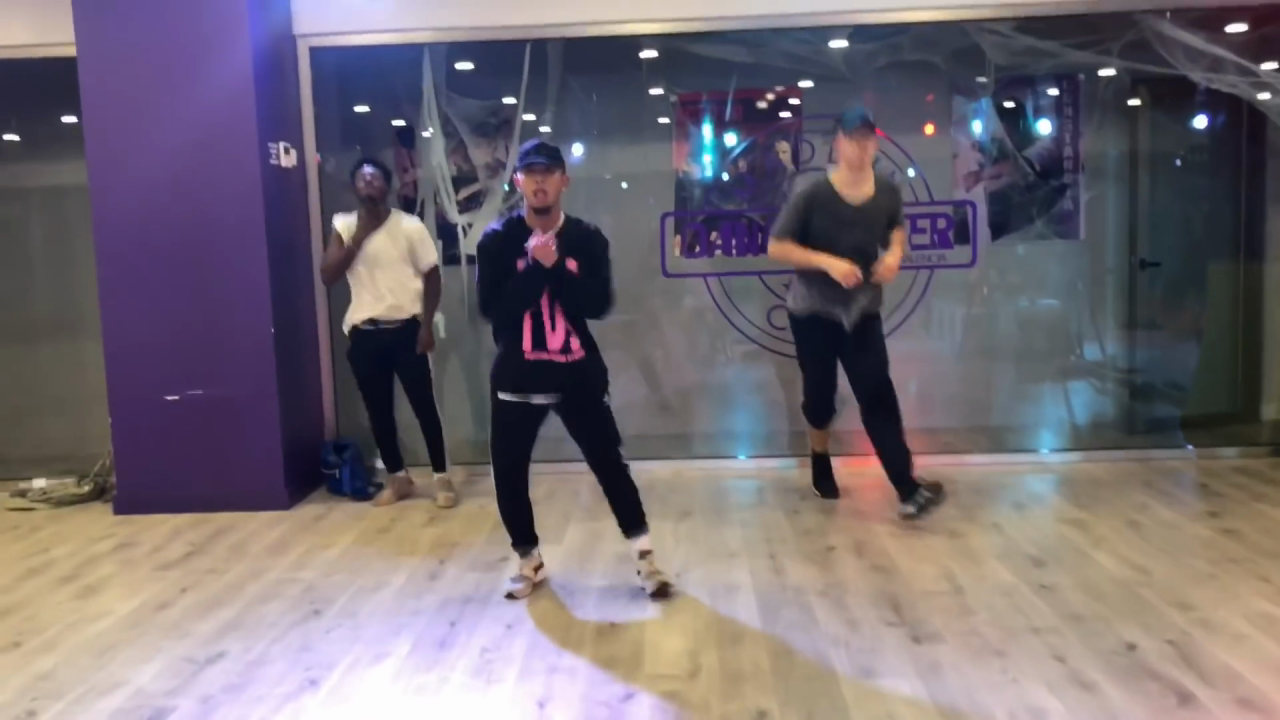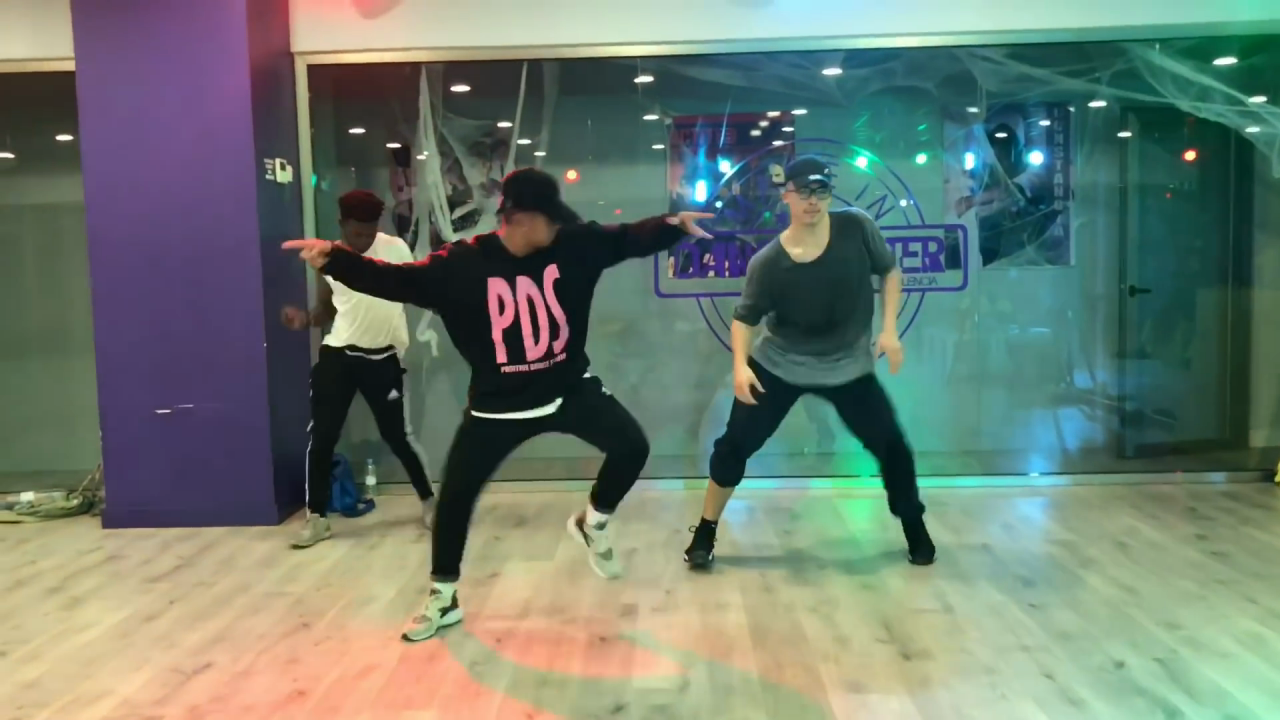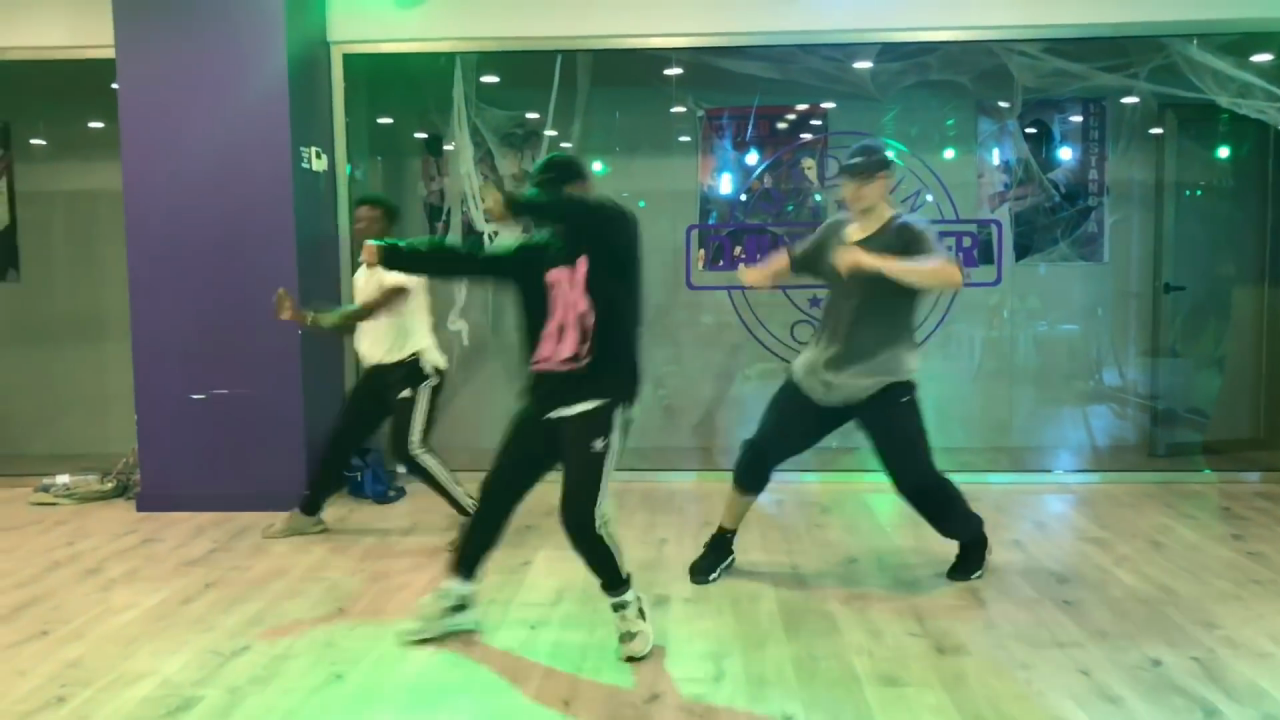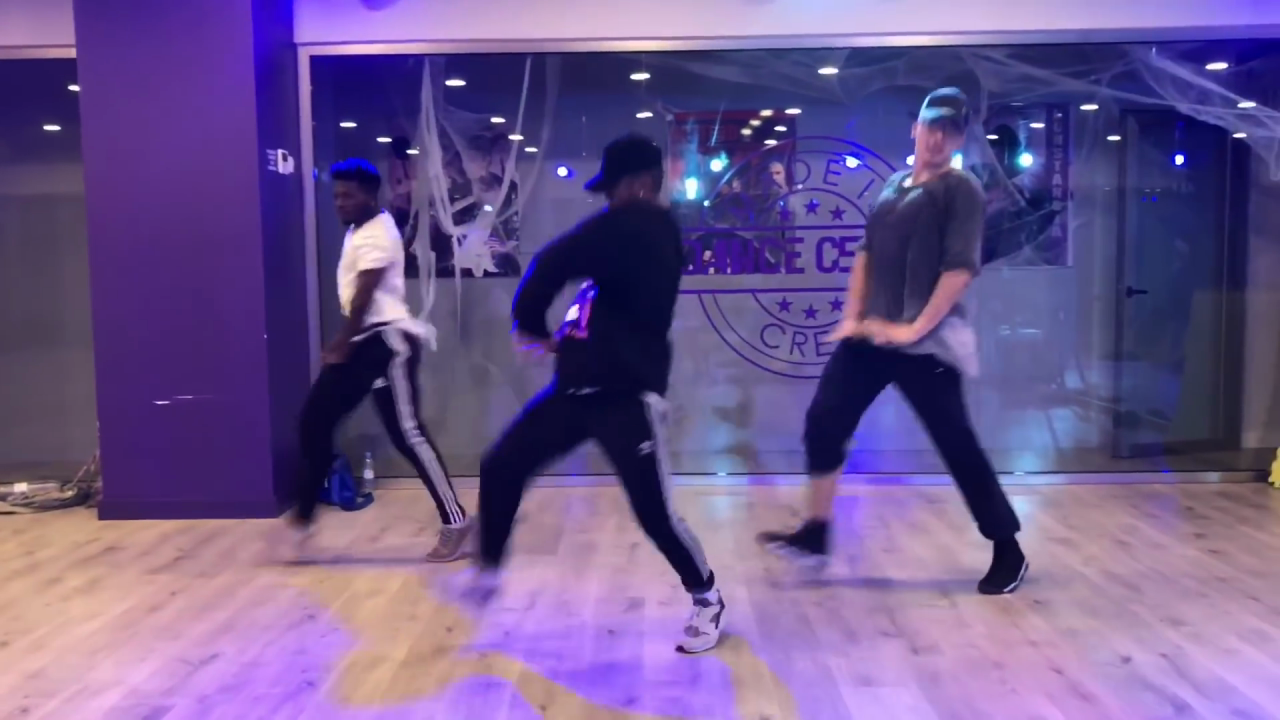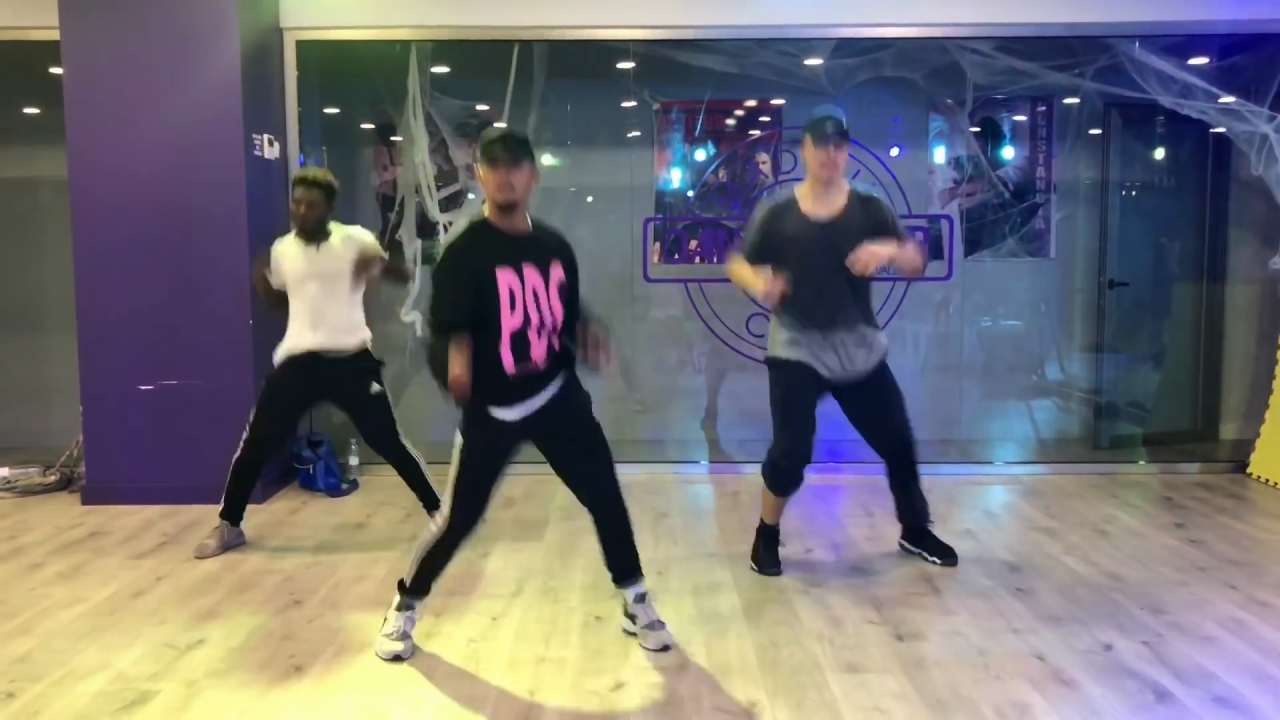
dt=1s
person 1, frame 1
left shoulder: (589, 240)
right shoulder: (496, 240)
left elbow: (595, 303)
right elbow: (492, 305)
left wrist: (556, 266)
right wrist: (532, 265)
left hip: (579, 375)
right hip: (517, 380)
left knee: (610, 464)
right knee: (508, 475)
left ankle: (643, 554)
right ankle: (529, 558)
person 1, frame 2
left shoulder: (573, 244)
right shoulder: (463, 262)
left elbow: (627, 239)
right elbow: (396, 281)
left wrist: (670, 225)
right wrist: (332, 259)
left hip: (568, 388)
right hip: (496, 402)
left knee: (631, 445)
right knee: (455, 496)
left ankle: (594, 522)
right ankle: (442, 599)
person 1, frame 3
left shoulder: (614, 230)
right shoulder: (541, 251)
left elbow: (592, 217)
right elbow: (475, 264)
left wrist: (514, 207)
right wrist: (392, 254)
left hip: (600, 403)
right hip: (546, 402)
left knee: (581, 514)
right knee: (495, 499)
left ankle: (627, 608)
right ankle: (455, 599)
person 1, frame 4
left shoulder: (630, 225)
right shoulder: (659, 232)
left elbow: (554, 261)
left wrist: (529, 319)
right wrist: (567, 340)
left hip: (627, 394)
right hip: (584, 382)
left knee: (656, 518)
right knee: (500, 469)
left ankle: (706, 602)
right ankle: (485, 577)
person 1, frame 5
left shoulder: (556, 247)
right shoulder: (464, 255)
left elbow: (567, 310)
right elbow: (442, 329)
left wrist: (591, 338)
right wrist: (450, 363)
left hip: (557, 395)
right hip: (491, 411)
left knee: (607, 501)
right knee: (460, 521)
left ankle: (635, 600)
right ankle: (404, 607)
person 2, frame 1
left shoulder: (888, 192)
right shoulder: (812, 193)
right elbow: (777, 247)
left wrist: (894, 253)
right wrist: (828, 262)
left hip: (862, 305)
right hip: (812, 306)
left knee: (877, 389)
right knee: (819, 393)
left ankle: (906, 486)
right ankle: (820, 461)
person 2, frame 2
left shoulder: (855, 226)
right shoulder: (768, 261)
left elbow: (890, 272)
right elbow: (745, 319)
left wrist: (889, 327)
right wrist: (742, 366)
left hip: (849, 362)
right hip: (782, 364)
left knee: (890, 442)
right knee: (736, 444)
left ankle: (912, 521)
right ankle: (704, 532)
person 2, frame 3
left shoulder: (906, 233)
right shoulder: (833, 231)
left elbow: (947, 276)
right elbow: (792, 261)
left wrist: (873, 262)
right wrist: (761, 275)
left hip: (884, 380)
right hip: (822, 370)
left knee: (914, 476)
right knee: (759, 451)
left ankle: (972, 539)
right ankle: (723, 542)
person 2, frame 4
left shoulder: (960, 190)
right shoulder: (894, 187)
left elbow: (962, 268)
left wrist: (913, 327)
right wrist: (853, 312)
left hip: (925, 341)
right hip: (868, 333)
left knee: (960, 447)
right knee: (823, 421)
left ankle: (1008, 551)
right ankle: (815, 533)
person 2, frame 5
left shoulder: (869, 207)
right shoulder: (777, 213)
left elbow: (916, 262)
right elbow: (739, 263)
left wrist: (888, 252)
right wrist: (757, 282)
left hip: (860, 348)
right hip: (796, 349)
left knee: (897, 444)
right knee: (791, 451)
left ankle: (916, 531)
right ankle: (767, 533)
person 3, frame 1
left shoulder: (411, 227)
right shoulder: (342, 225)
left elbow: (432, 278)
right elbow: (328, 275)
left wrist: (426, 326)
right wrist: (357, 239)
left hip: (406, 328)
right hip: (364, 331)
left knee: (424, 405)
right knee: (378, 409)
left ankle: (442, 477)
right ankle: (398, 476)
person 3, frame 2
left shoulder: (395, 248)
right elbow: (325, 310)
right wrist: (299, 318)
left hip: (383, 358)
right hip: (337, 355)
left knee: (396, 438)
right knee: (323, 435)
left ankle: (427, 500)
right ankle: (316, 518)
person 3, frame 3
right shoulder: (364, 267)
left elbow: (379, 304)
right elbow: (354, 320)
left wrist: (328, 321)
right wrist: (299, 313)
left hip: (417, 366)
right hip: (380, 369)
left knee: (407, 447)
right knee: (339, 441)
left ankle: (469, 511)
right ankle: (307, 513)
person 3, frame 4
left shoulder: (375, 233)
right shoulder: (361, 231)
left elbow: (364, 295)
left wrist: (340, 346)
right wrist: (342, 342)
left hip: (389, 341)
right hip: (362, 342)
left knee: (407, 435)
right knee: (314, 420)
left ankle: (455, 523)
right ankle: (302, 521)
person 3, frame 5
left shoulder: (356, 240)
right shoulder: (280, 251)
left elbow: (402, 276)
left wrist: (382, 263)
right wrist: (263, 286)
left hip: (351, 361)
right hip: (298, 362)
left knee: (388, 443)
right knee: (257, 445)
left ankle: (436, 510)
right ankle: (228, 525)
